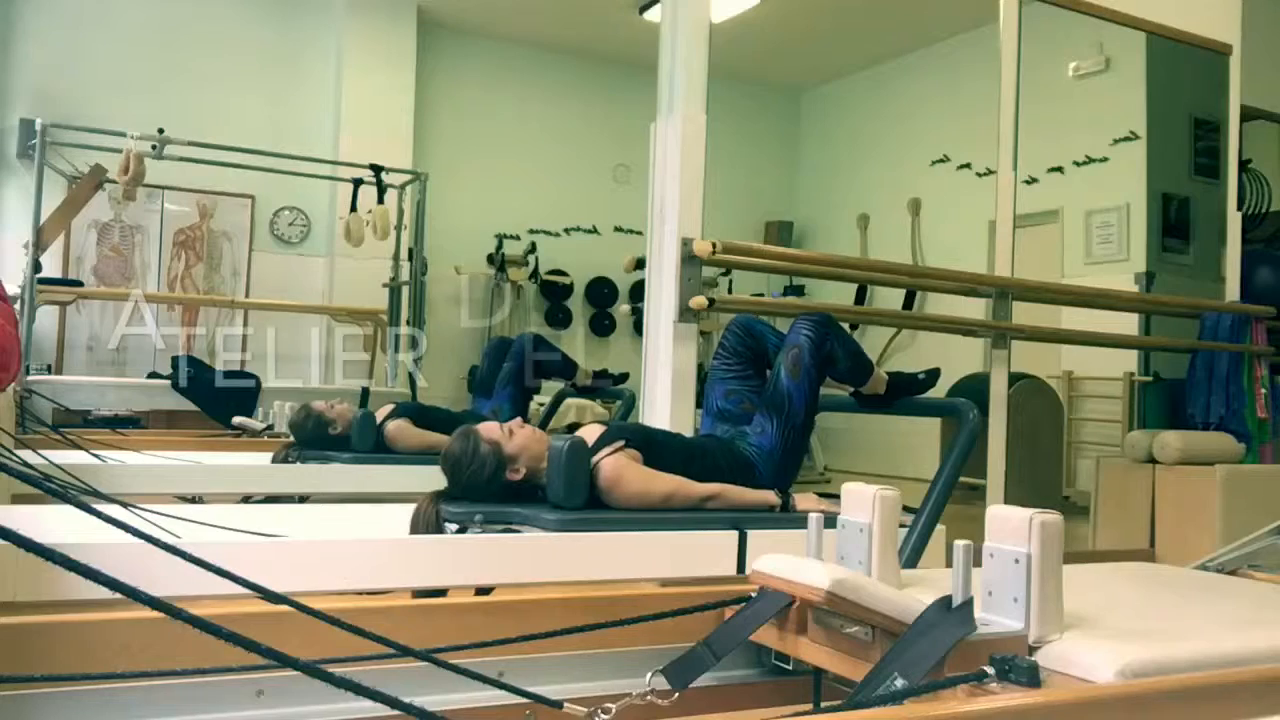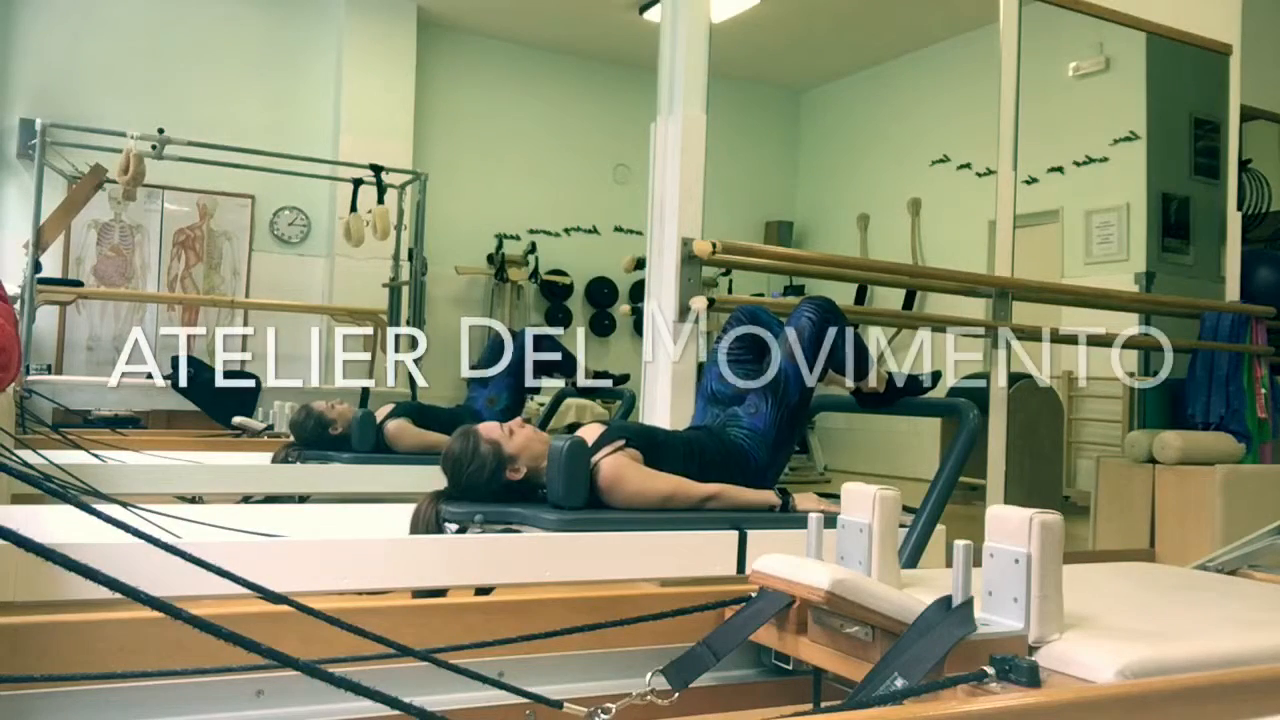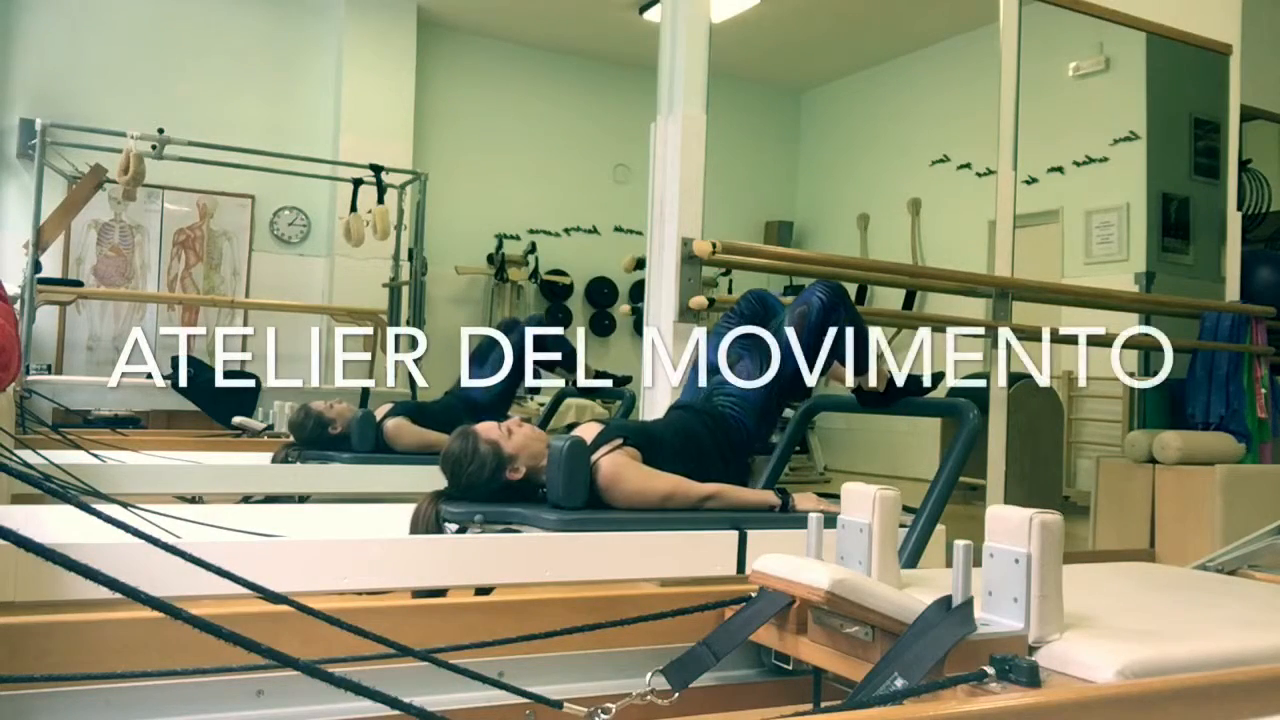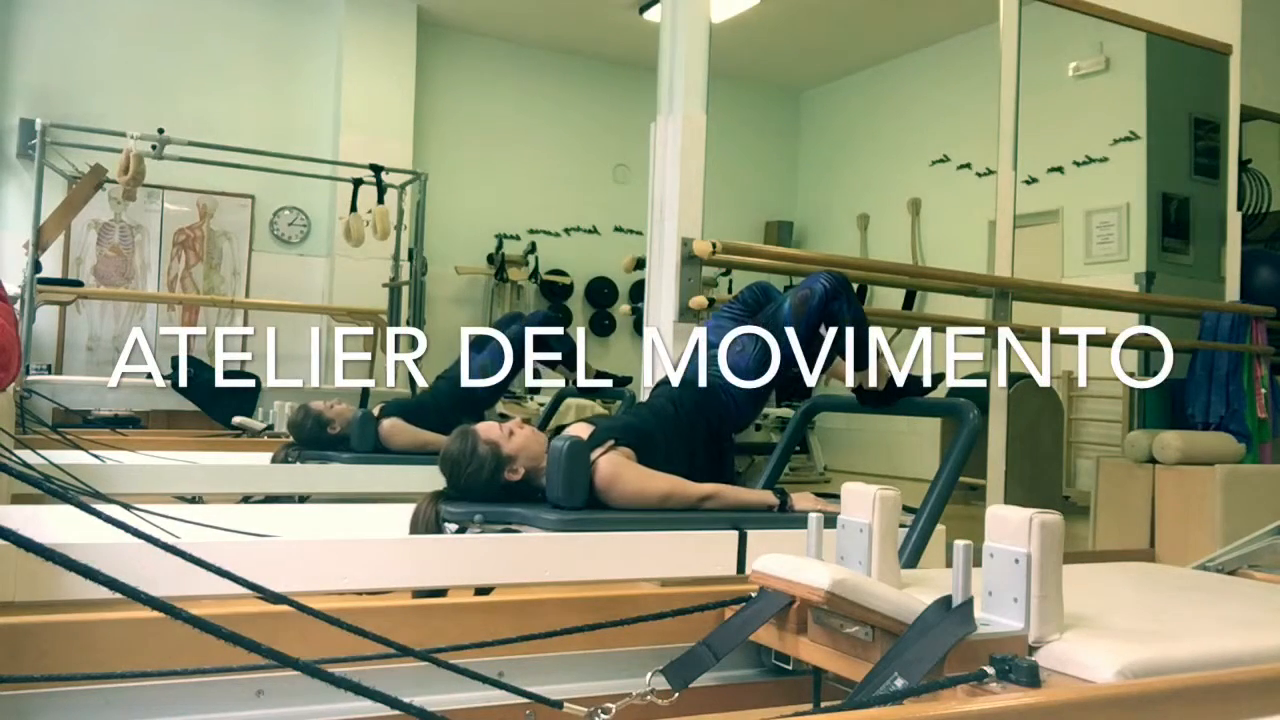
dt=0.7s
person 1, frame 1
right shoulder: (608, 479)
right elbow: (705, 496)
right wrist: (786, 501)
left hip: (718, 444)
right hip: (752, 461)
left knee: (743, 329)
right knee: (813, 327)
left ankle: (856, 381)
right ankle: (881, 387)
person 1, frame 2
right shoulder: (608, 479)
right elbow: (705, 496)
right wrist: (787, 500)
left hip: (708, 435)
right hip: (741, 451)
left knee: (748, 318)
right knee: (817, 312)
left ankle: (849, 380)
right ankle: (878, 386)
person 1, frame 3
right shoulder: (605, 478)
right elbow: (704, 495)
right wrist: (786, 500)
left hip: (694, 416)
right hip: (727, 427)
left knee: (758, 302)
right knee: (824, 296)
left ankle: (848, 378)
right ankle: (875, 385)
person 1, frame 4
right shoulder: (604, 477)
right elbow: (702, 495)
right wrist: (785, 500)
left hip: (684, 390)
right hip: (718, 399)
left knee: (762, 295)
right knee: (826, 288)
left ankle: (851, 377)
right ankle: (873, 382)
person 2, frame 1
right shoulder: (392, 433)
left hip: (476, 418)
left knee: (501, 344)
right knee: (528, 342)
left ankle: (581, 379)
right ankle: (591, 381)
person 2, frame 2
right shoulder: (392, 433)
left hip: (470, 412)
right hip: (485, 422)
left knee: (506, 336)
right knee: (531, 337)
left ankle: (582, 378)
right ankle: (592, 380)
person 2, frame 3
right shoulder: (391, 431)
left hip: (460, 401)
right hip: (476, 411)
left knee: (511, 326)
right knee: (535, 326)
left ankle: (581, 377)
right ankle: (591, 379)
person 2, frame 4
right shoulder: (387, 432)
left hip: (452, 388)
right hip: (469, 393)
left knee: (516, 320)
right knee: (541, 322)
left ankle: (580, 375)
right ankle: (591, 379)
